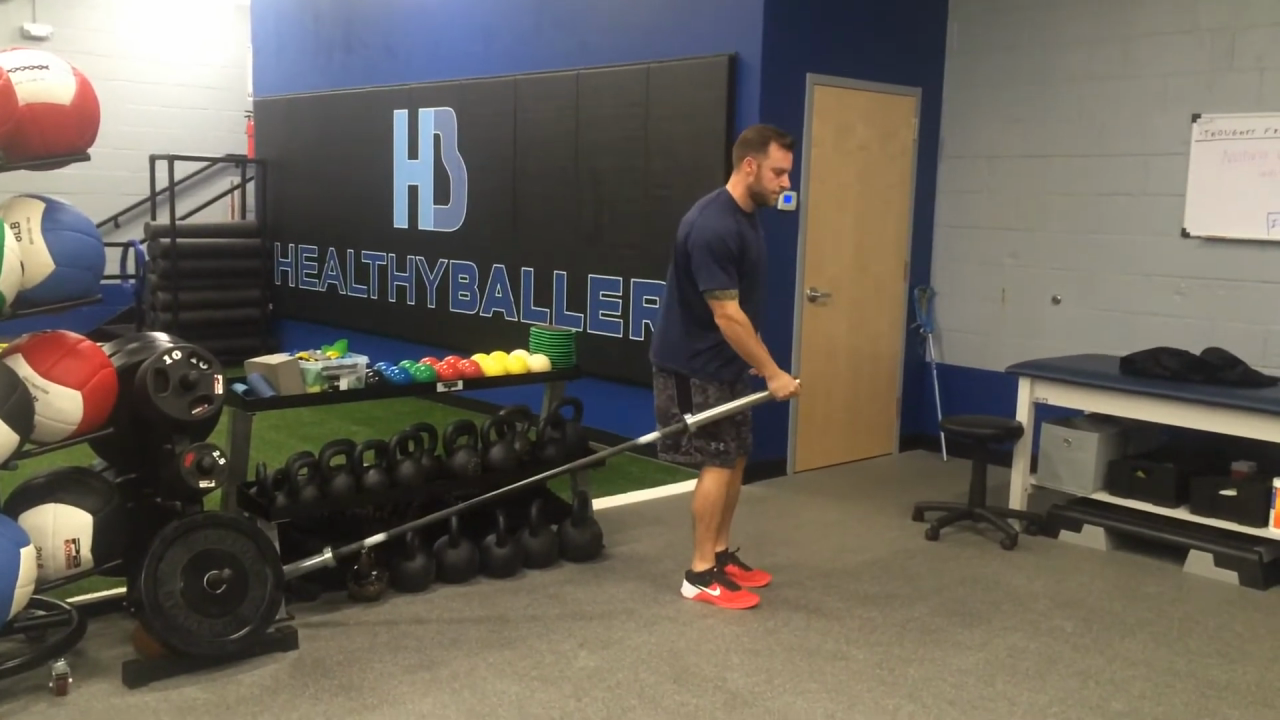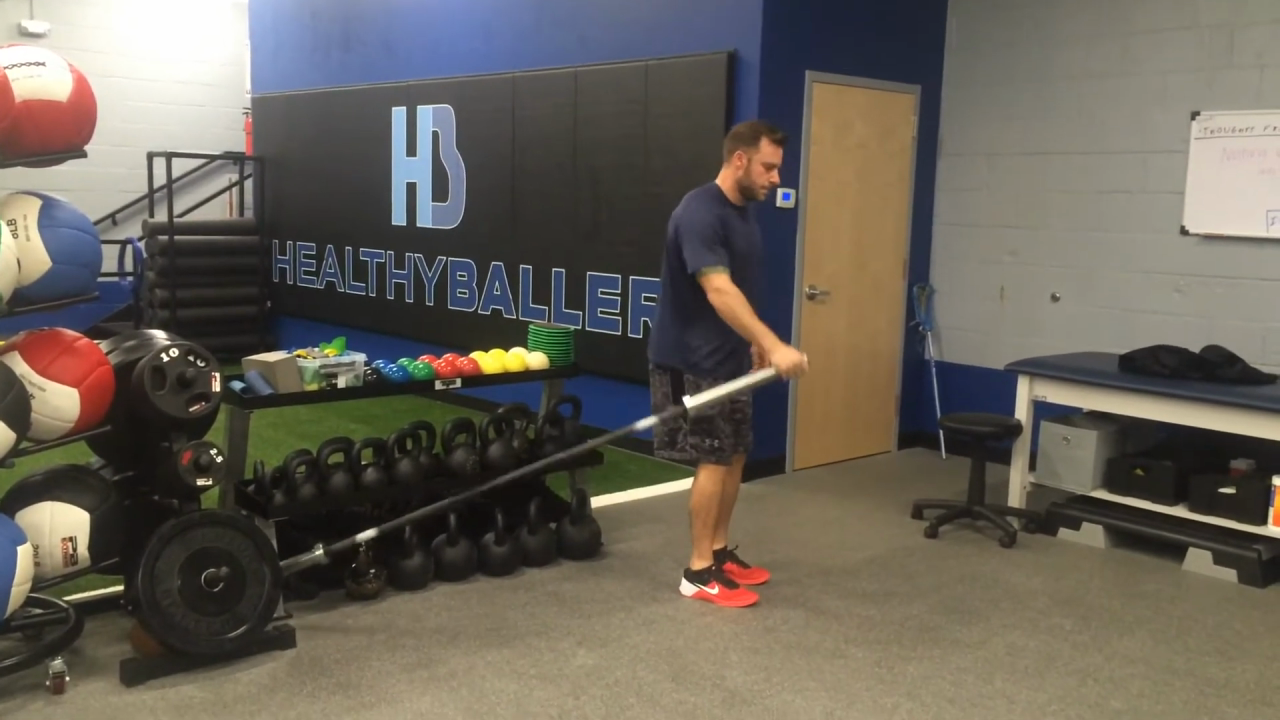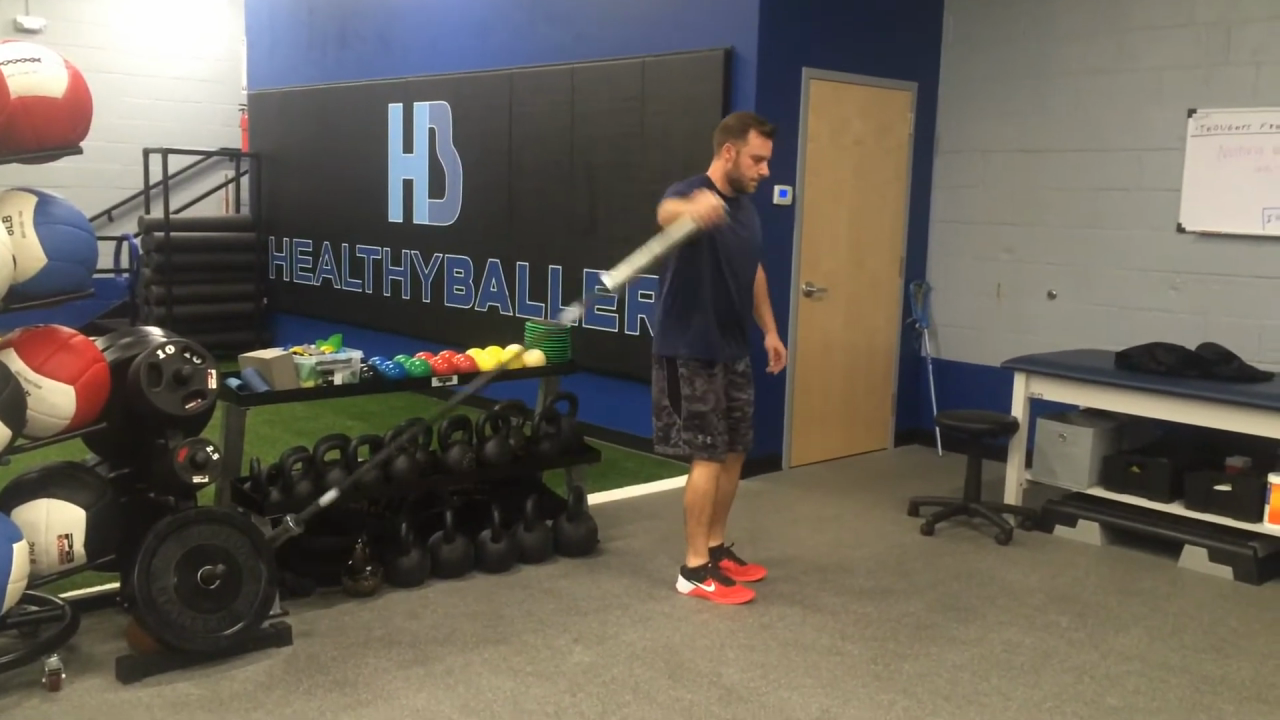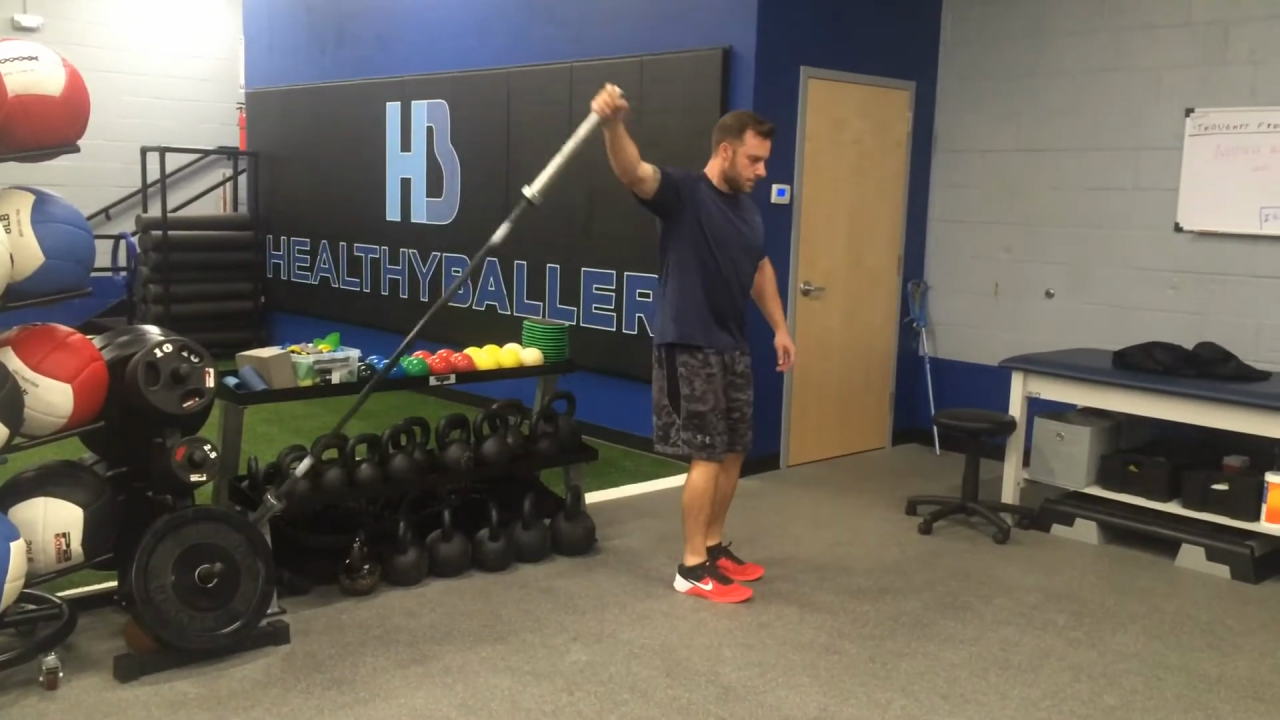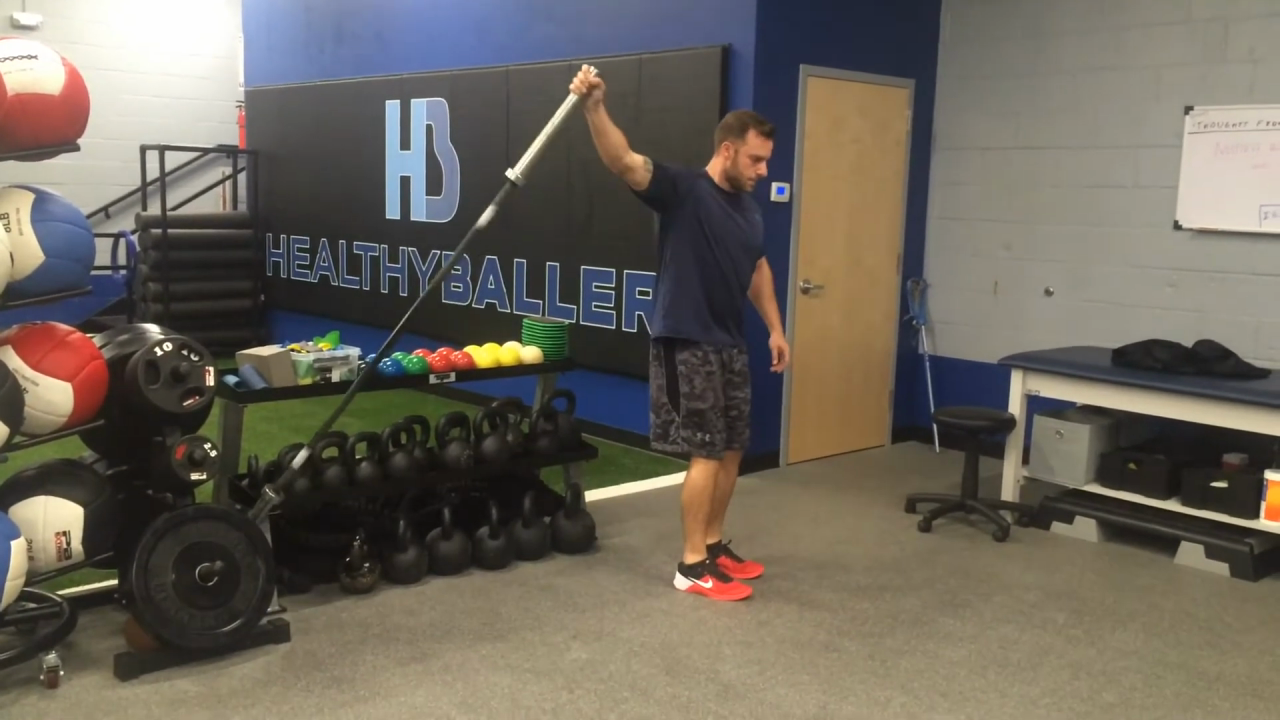
dt=0.3s
person 1, frame 1
left shoulder: (745, 216)
right shoulder: (714, 225)
right elbow: (726, 315)
left wrist: (757, 358)
right wrist: (773, 373)
left hip: (723, 361)
right hip: (694, 364)
left knee: (735, 459)
right knee: (719, 462)
left ankle: (721, 554)
right ankle: (701, 573)
person 1, frame 2
left shoulder: (743, 211)
right shoulder: (701, 211)
right elbow: (719, 290)
left wrist: (755, 344)
right wrist: (773, 346)
left hip: (726, 356)
right hip: (690, 358)
left knee: (734, 455)
right knee: (713, 459)
left ankle: (719, 551)
right ankle: (699, 571)
person 1, frame 3
left shoulder: (744, 206)
right shoulder: (693, 192)
right elbow: (668, 212)
left wrist: (770, 331)
right wrist: (690, 209)
left hip: (733, 351)
right hip: (690, 351)
left knee: (734, 453)
right knee: (709, 455)
left ankle: (717, 549)
right ankle: (696, 568)
person 1, frame 4
left shoulder: (747, 206)
right shoulder: (684, 193)
left elbow: (760, 270)
right elbow: (633, 173)
left wrist: (780, 328)
right wrist: (612, 124)
left hip: (732, 347)
right hip: (689, 348)
left knee: (733, 453)
right knee: (707, 456)
left ankle: (714, 547)
right ankle: (692, 567)
person 1, frame 5
left shoulder: (747, 206)
right shoulder: (682, 189)
left elbow: (758, 270)
right elbow: (623, 162)
left wrist: (776, 329)
right wrist: (593, 107)
left hip: (730, 346)
right hip: (686, 345)
left knee: (731, 451)
right knee: (706, 453)
left ankle: (713, 546)
right ankle: (692, 565)
